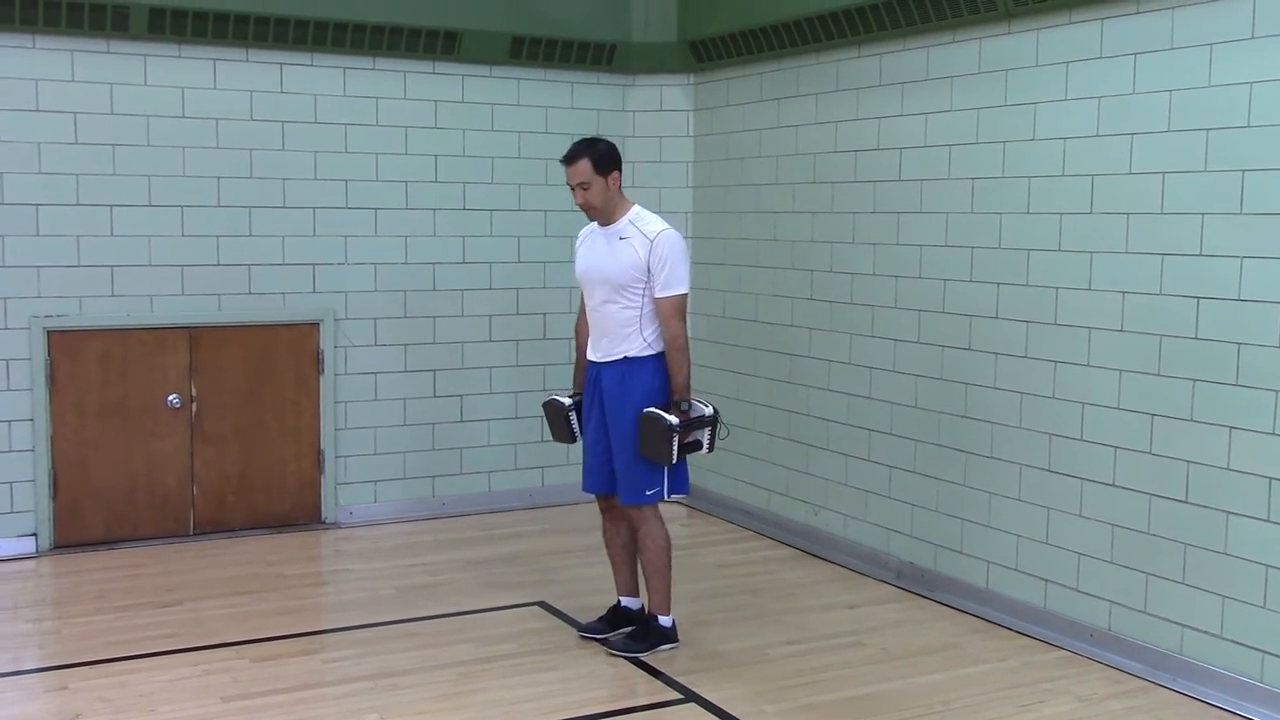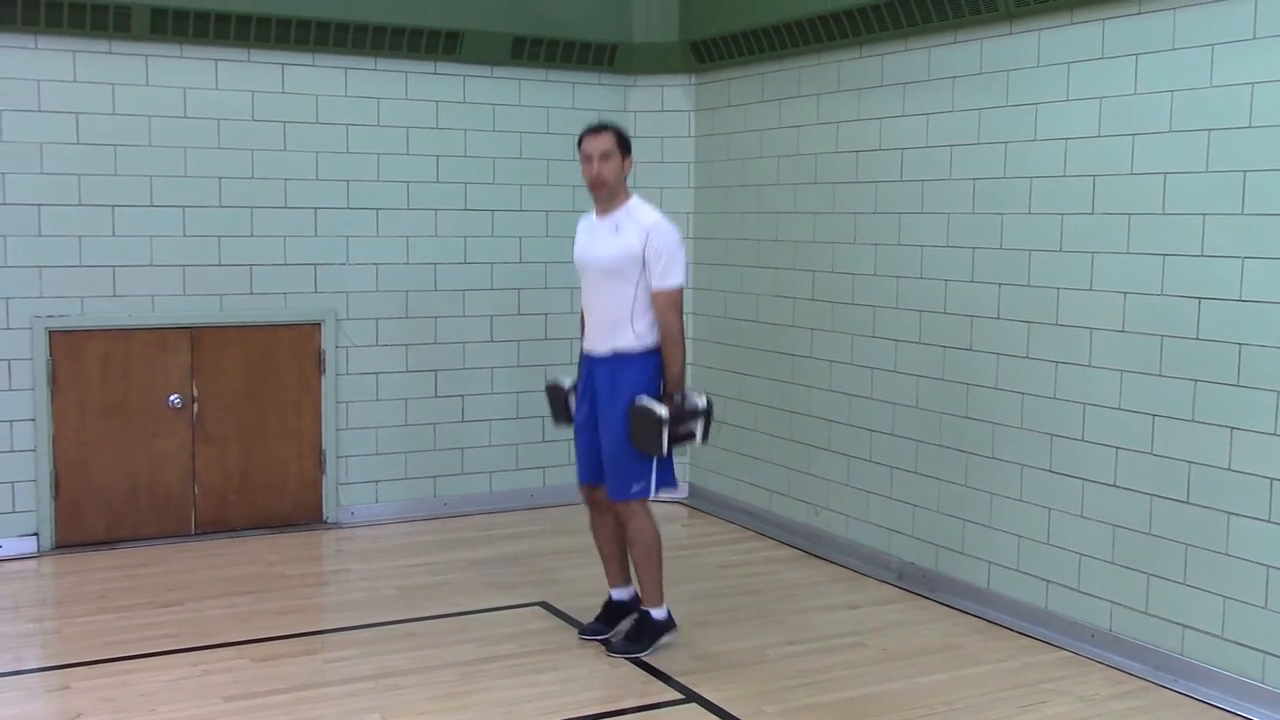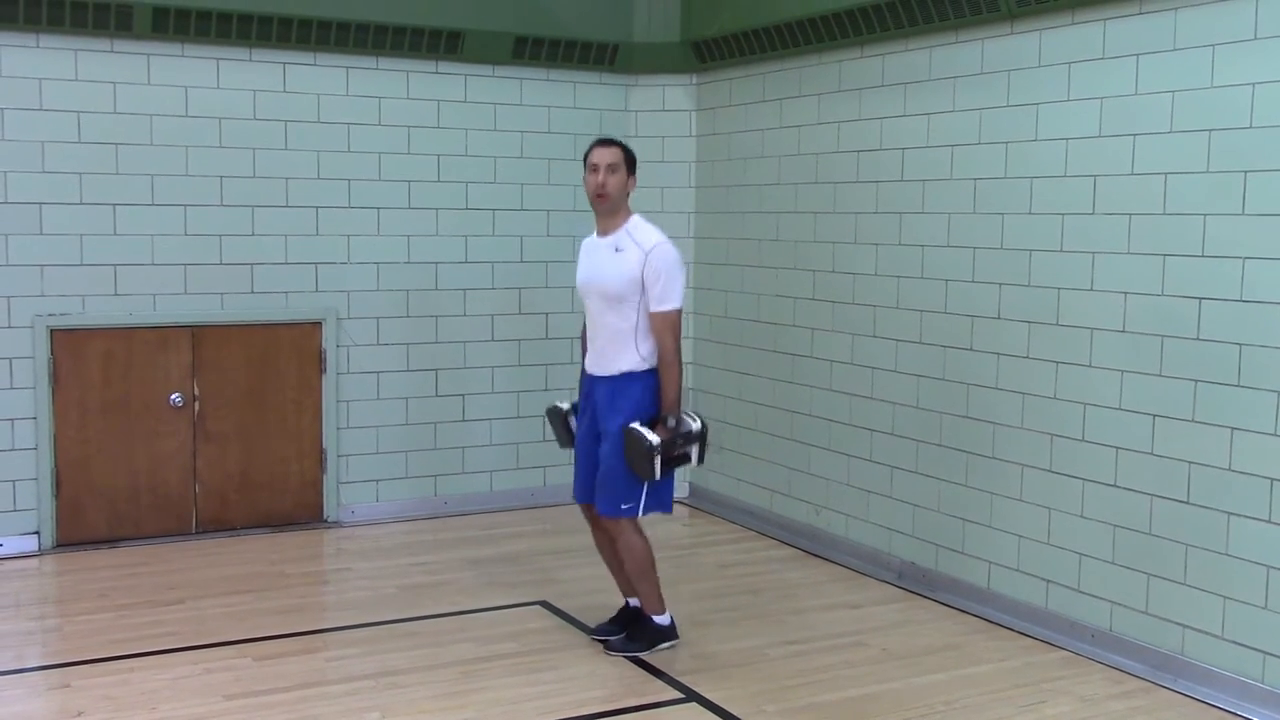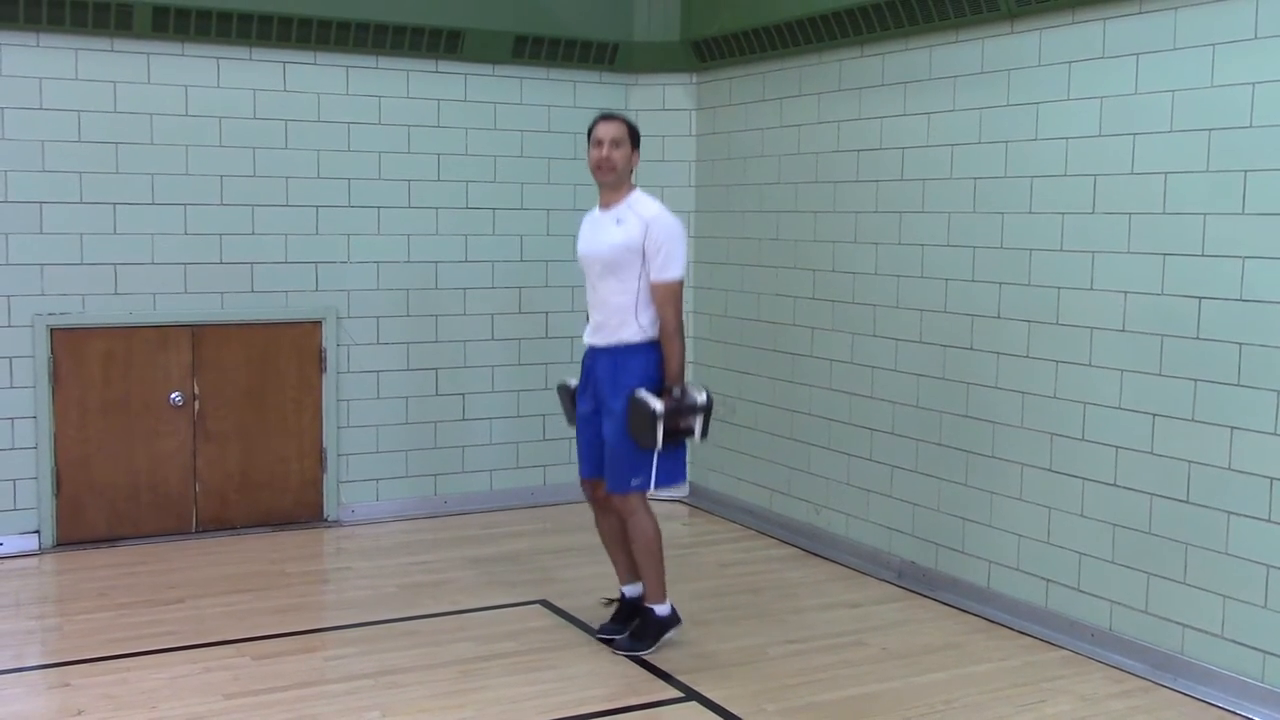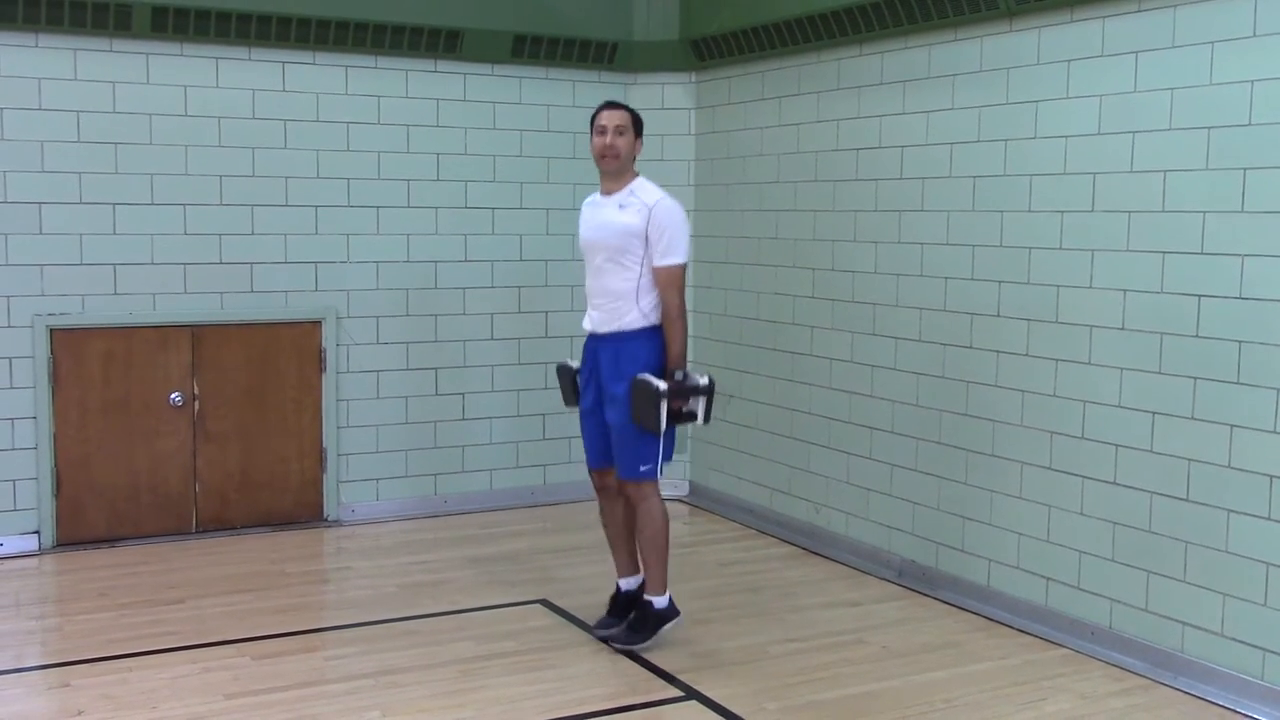
dt=0.3s
person 1, frame 1
left shoulder: (658, 238)
right shoulder: (586, 238)
left elbow: (674, 328)
left wrist: (681, 403)
right wrist: (579, 385)
left hip: (641, 379)
right hip: (601, 379)
left knee: (640, 506)
right knee: (609, 502)
left ankle: (661, 622)
right ankle: (628, 605)
person 1, frame 2
left shoulder: (652, 228)
right shoulder: (585, 227)
left elbow: (669, 319)
left wrist: (674, 395)
right wrist: (582, 372)
left hip: (633, 371)
right hip: (594, 368)
left knee: (628, 499)
right knee: (595, 493)
left ankle: (655, 613)
right ankle: (620, 597)
person 1, frame 3
left shoulder: (653, 249)
right shoulder: (589, 246)
left elbow: (667, 342)
left wrist: (670, 419)
left hip: (633, 391)
right hip: (595, 388)
left knee: (618, 517)
right knee: (594, 510)
left ankle: (658, 620)
right ankle: (634, 607)
person 1, frame 4
left shoulder: (654, 221)
right shoulder: (590, 221)
left elbow: (669, 313)
left wrist: (672, 391)
left hip: (637, 368)
right hip: (596, 365)
left knee: (627, 496)
right knee: (597, 491)
left ankle: (659, 610)
right ankle: (632, 596)
person 1, frame 5
left shoulder: (657, 206)
right shoulder: (590, 207)
left elbow: (672, 298)
left wrist: (674, 372)
left hip: (638, 351)
right hip: (596, 350)
left knee: (637, 482)
right knee: (605, 478)
left ankle: (658, 601)
right ankle: (628, 589)
